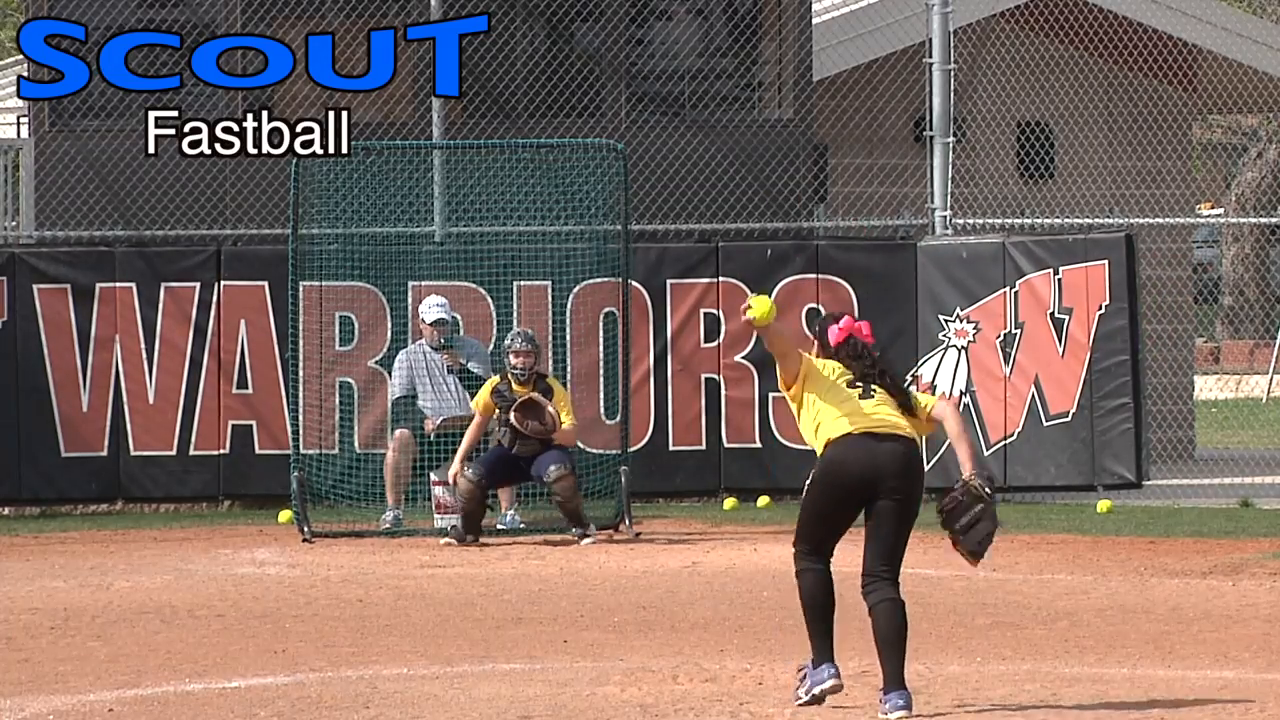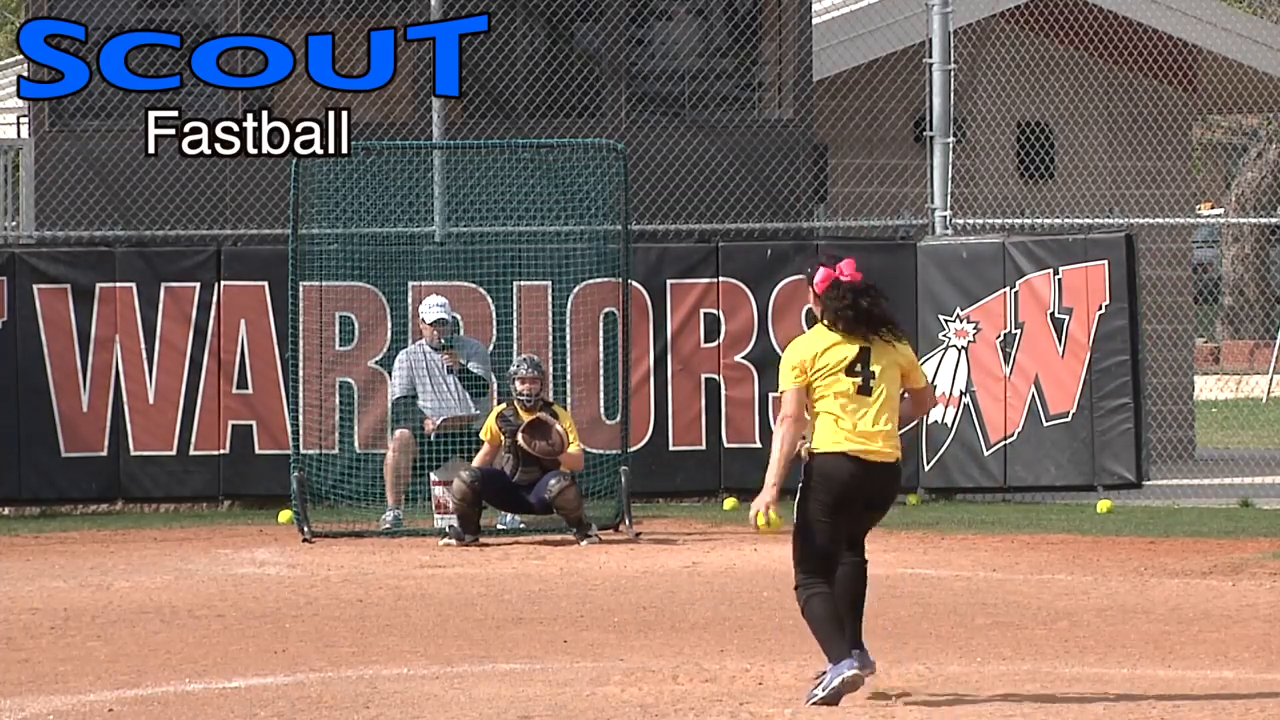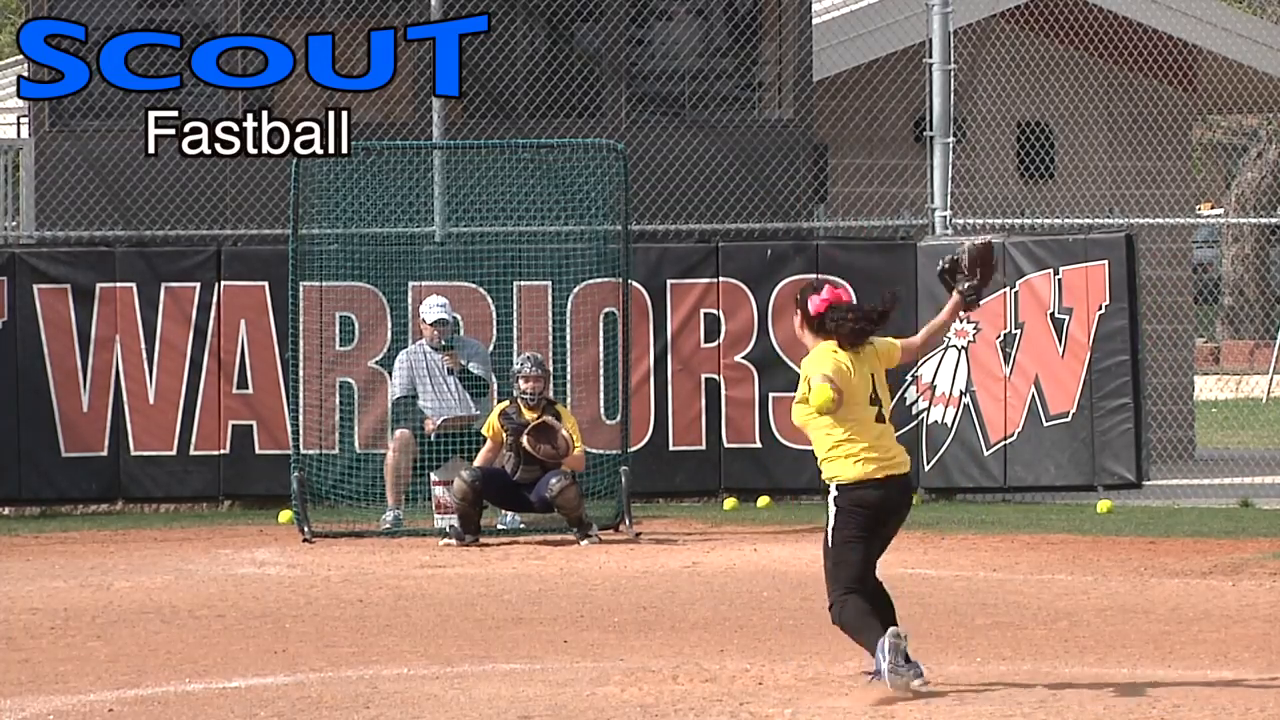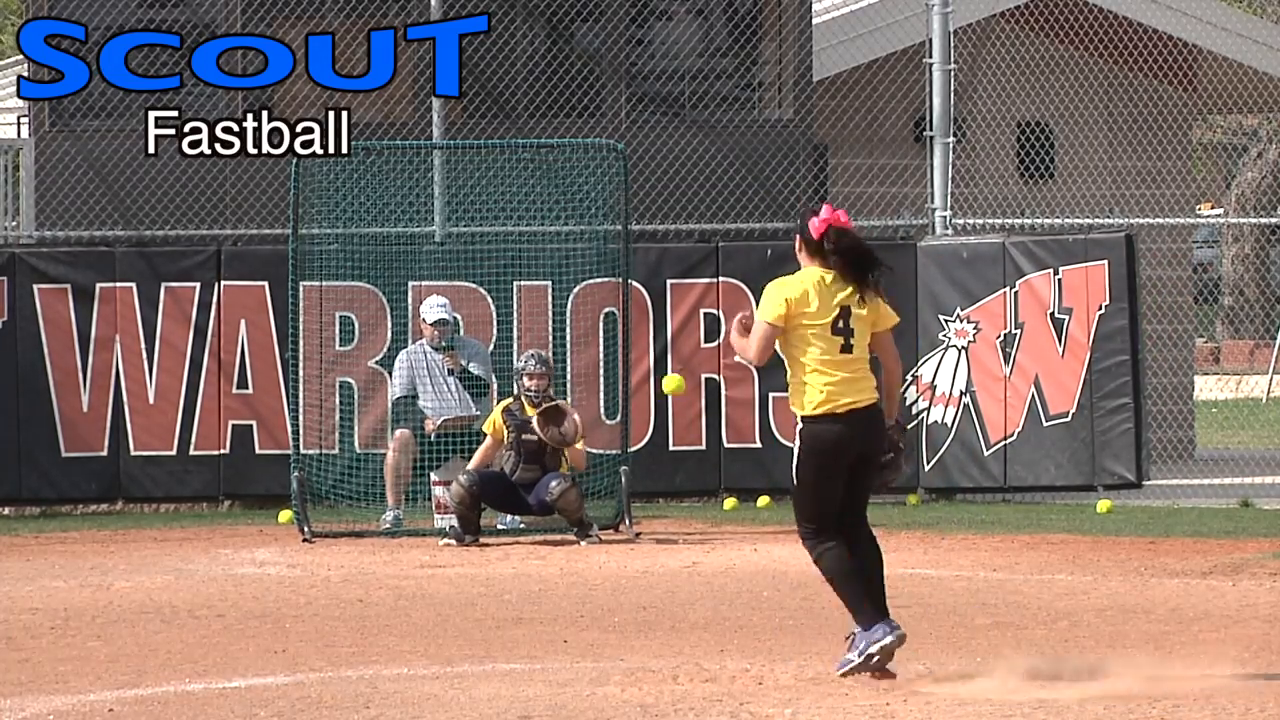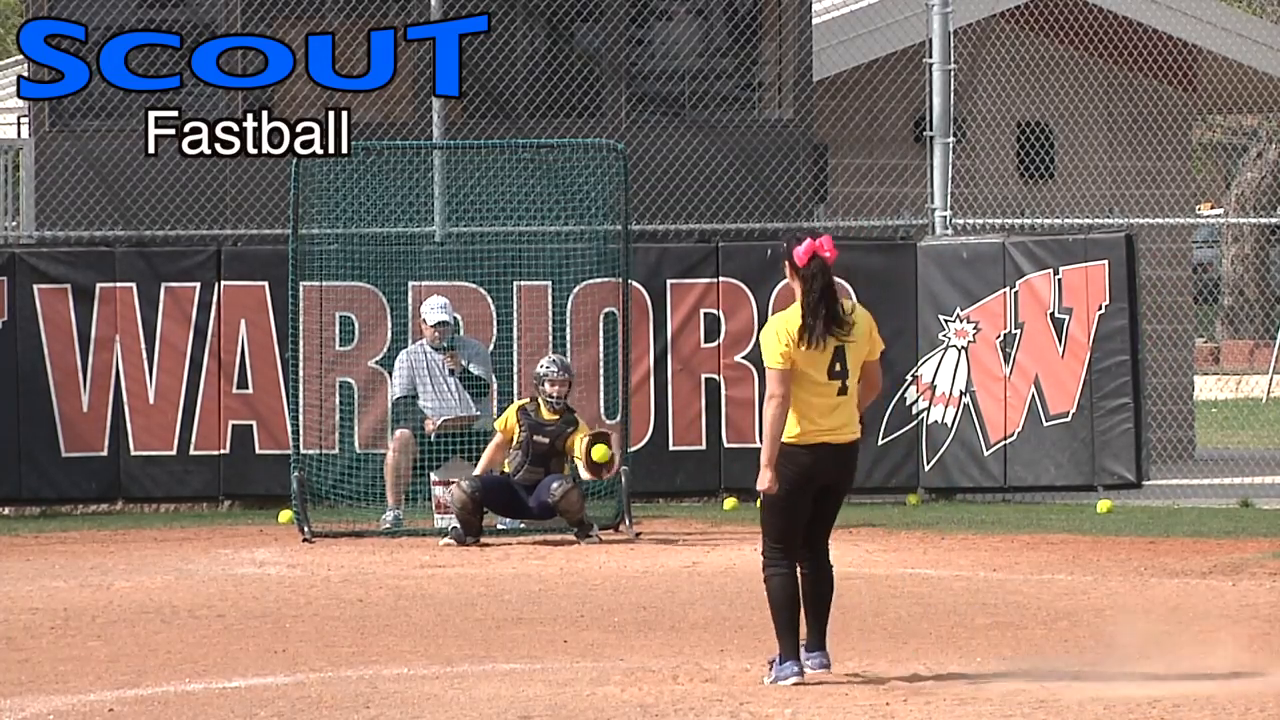
dt=0.3s
person 1, frame 1
left shoulder: (800, 372)
right shoulder: (889, 386)
left elbow: (781, 342)
right elbow: (945, 409)
left wrist: (762, 324)
right wrist: (968, 472)
left hip: (844, 468)
right hip: (902, 462)
left knee: (811, 555)
right knee: (881, 581)
left ankle: (822, 669)
person 1, frame 2
left shoulder: (803, 348)
right shoulder: (891, 340)
left elbow: (789, 421)
right elbow: (923, 397)
left wrist: (770, 488)
left hip: (832, 468)
right hip: (884, 470)
left knee: (813, 579)
right knee: (848, 547)
left ankle: (841, 661)
right ankle: (852, 652)
person 1, frame 3
left shoulder: (819, 365)
right shoulder: (872, 349)
left elbow: (803, 421)
right elbow: (919, 344)
right wrist: (953, 307)
left hip: (856, 491)
right hip: (898, 484)
left knee: (846, 601)
right knee: (858, 576)
left ankle: (886, 643)
right ankle: (900, 661)
person 1, frame 4
left shoulder: (785, 289)
right shoulder: (863, 289)
left elbow: (757, 355)
right elbow: (891, 359)
left wrist: (738, 333)
right wrist: (891, 418)
left hip: (824, 427)
right hip: (867, 420)
left knee: (819, 533)
right knee: (851, 523)
left ankle: (874, 627)
right ankle: (875, 629)
person 1, frame 5
left shoulder: (783, 326)
right shoulder: (859, 319)
left elbow: (776, 400)
right elbow: (873, 383)
left wrist: (767, 464)
left hip: (797, 454)
right hip: (844, 452)
left knee: (779, 556)
right knee: (814, 549)
left ankle: (788, 661)
right ankle: (817, 649)
person 2, frame 1
left shoulder: (473, 349)
right shoulder: (407, 357)
right elbow: (400, 404)
left wrist: (460, 367)
right wrist: (422, 420)
right hip: (427, 430)
right knee: (401, 437)
left ankle: (509, 511)
right ankle: (394, 511)
person 2, frame 2
left shoulder: (472, 349)
right shoulder: (405, 357)
left elbow: (481, 389)
right elbow: (397, 405)
left wrist: (458, 368)
right wrist: (420, 419)
left hip: (466, 429)
right hip: (420, 431)
right knee: (399, 437)
right ankle: (393, 512)
person 2, frame 3
left shoulder: (474, 349)
right shoulder: (408, 357)
left elbow: (482, 390)
right elbow: (401, 404)
left wrist: (460, 369)
right wrist: (422, 421)
left hip: (473, 428)
right hip: (429, 431)
right knee: (401, 438)
right ankle: (393, 511)
person 2, frame 4
left shoulder: (474, 349)
right shoulder: (408, 357)
left elbow: (482, 391)
right elbow: (401, 404)
left wrist: (460, 369)
right wrist: (422, 420)
left hip: (473, 429)
right hip: (429, 431)
right knee: (401, 438)
right ankle: (393, 511)
person 2, frame 5
left shoulder: (474, 349)
right shoulder: (408, 357)
left elbow: (483, 391)
right elbow: (401, 404)
left wrist: (461, 370)
right wrist: (422, 420)
left hip: (474, 429)
right hip: (430, 431)
right knee: (401, 438)
right ankle: (394, 511)
person 3, frame 1
left shoulder: (551, 389)
right shoulder: (494, 388)
left elbow: (571, 438)
right elbow: (478, 423)
right wrist: (457, 461)
left hip: (545, 454)
right hip: (509, 454)
left knee: (561, 474)
right knee: (470, 476)
left ankle: (582, 527)
right ankle: (468, 531)
person 3, frame 2
left shoulder: (557, 416)
right shoulder: (500, 414)
left elbow: (578, 463)
right elbow: (487, 453)
right wrist: (462, 485)
left hip: (544, 487)
right hip: (510, 485)
left knee: (562, 485)
right knee: (466, 479)
left ankle: (583, 529)
right ankle: (466, 532)
person 3, frame 3
left shoulder: (560, 415)
right shoulder: (503, 412)
left elbow: (580, 464)
right elbow: (490, 450)
right wrist: (467, 485)
left hip: (544, 488)
right hip: (511, 485)
left knee: (562, 483)
right knee: (466, 479)
left ankle: (583, 529)
right ankle: (467, 531)
person 3, frame 4
right shoulder: (506, 409)
left elbow: (581, 464)
right elbow: (489, 448)
left wrist: (568, 445)
right wrist: (465, 485)
left hip: (544, 491)
right hip: (510, 486)
left knee: (561, 486)
right knee: (464, 483)
left ankle: (584, 529)
right ankle: (467, 532)
person 3, frame 5
left shoulder: (574, 425)
right shoulder: (520, 410)
left elbow: (587, 473)
right elbow: (498, 445)
left wrist: (593, 472)
right wrist: (475, 478)
left hip: (544, 496)
right hip: (511, 488)
left knee: (563, 487)
right knee: (464, 491)
left ankle: (584, 529)
right ankle: (469, 532)
